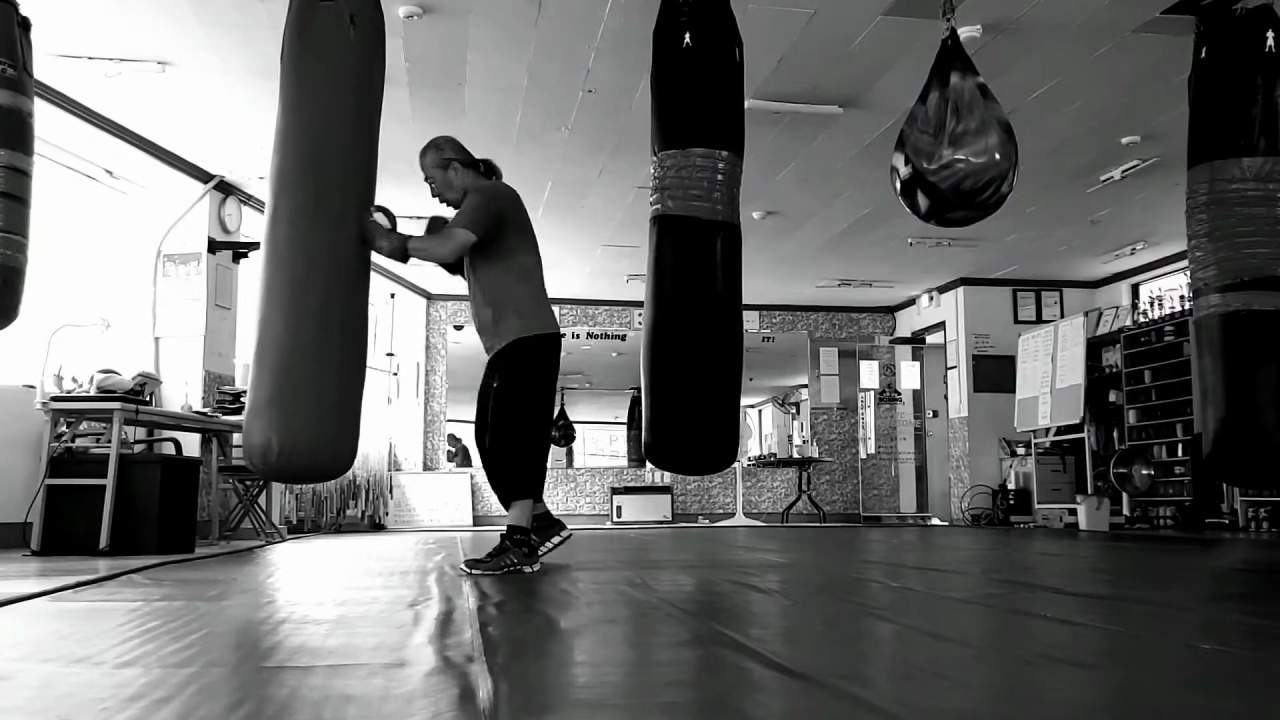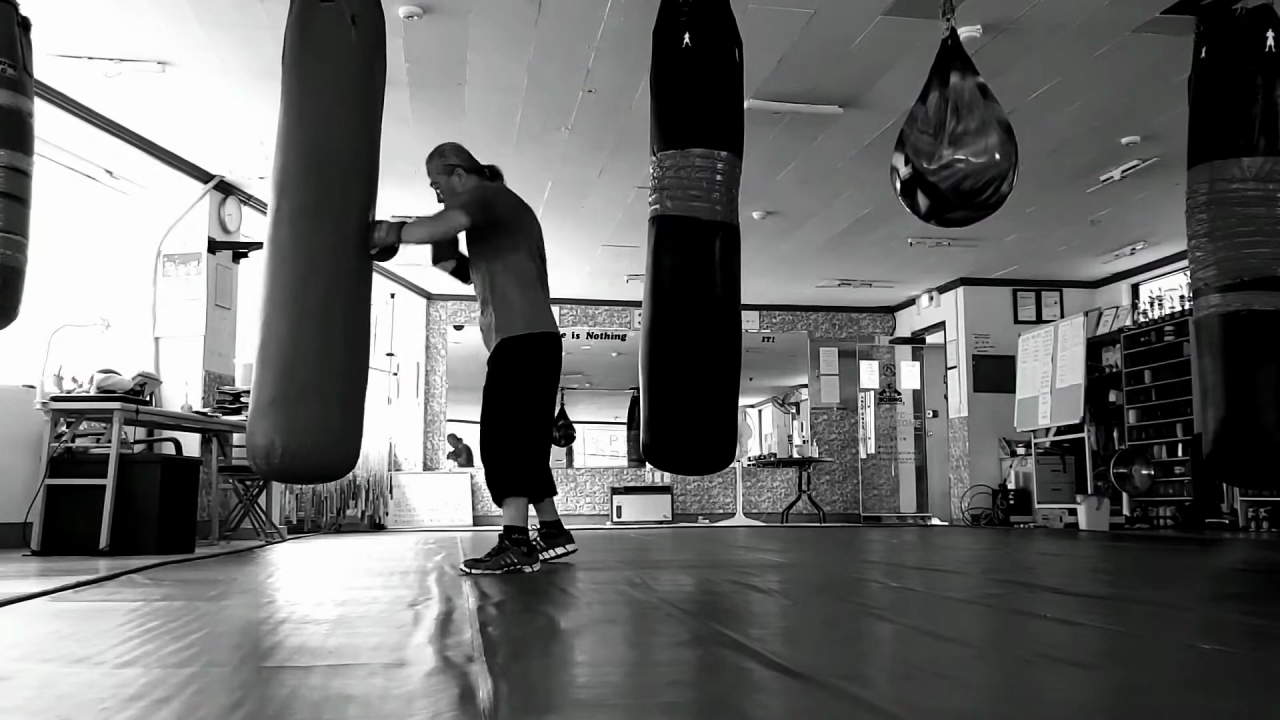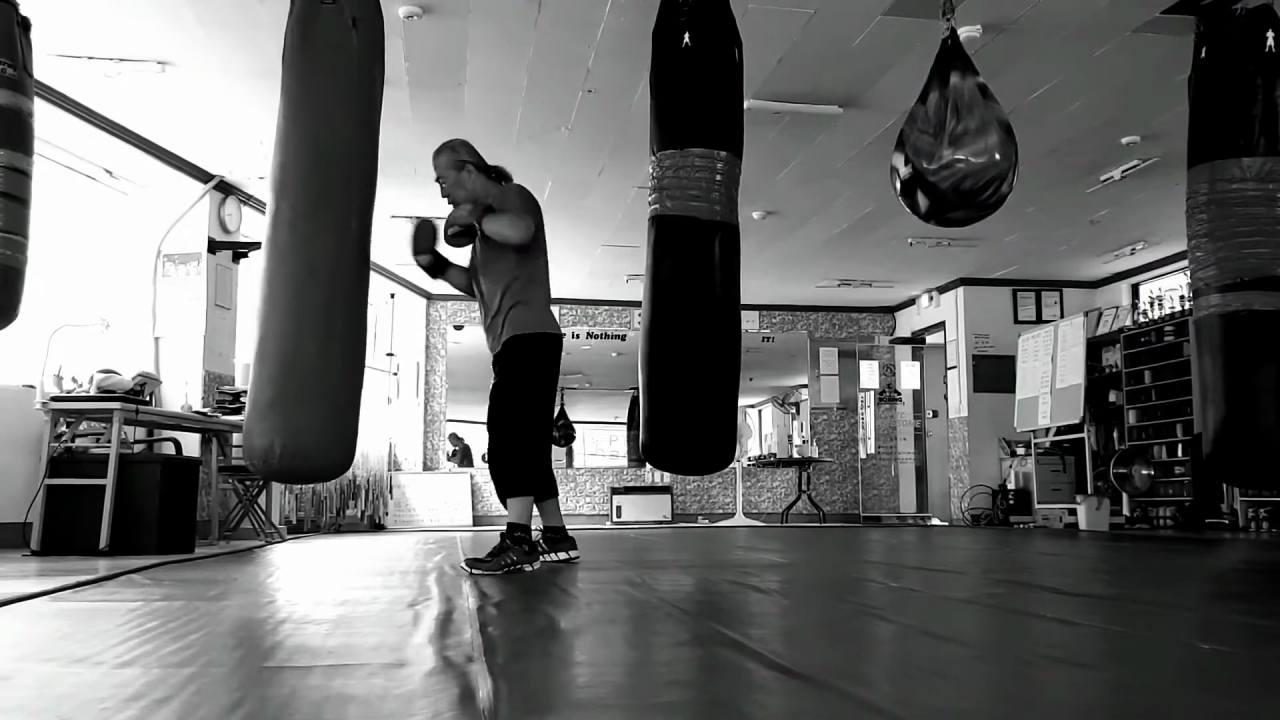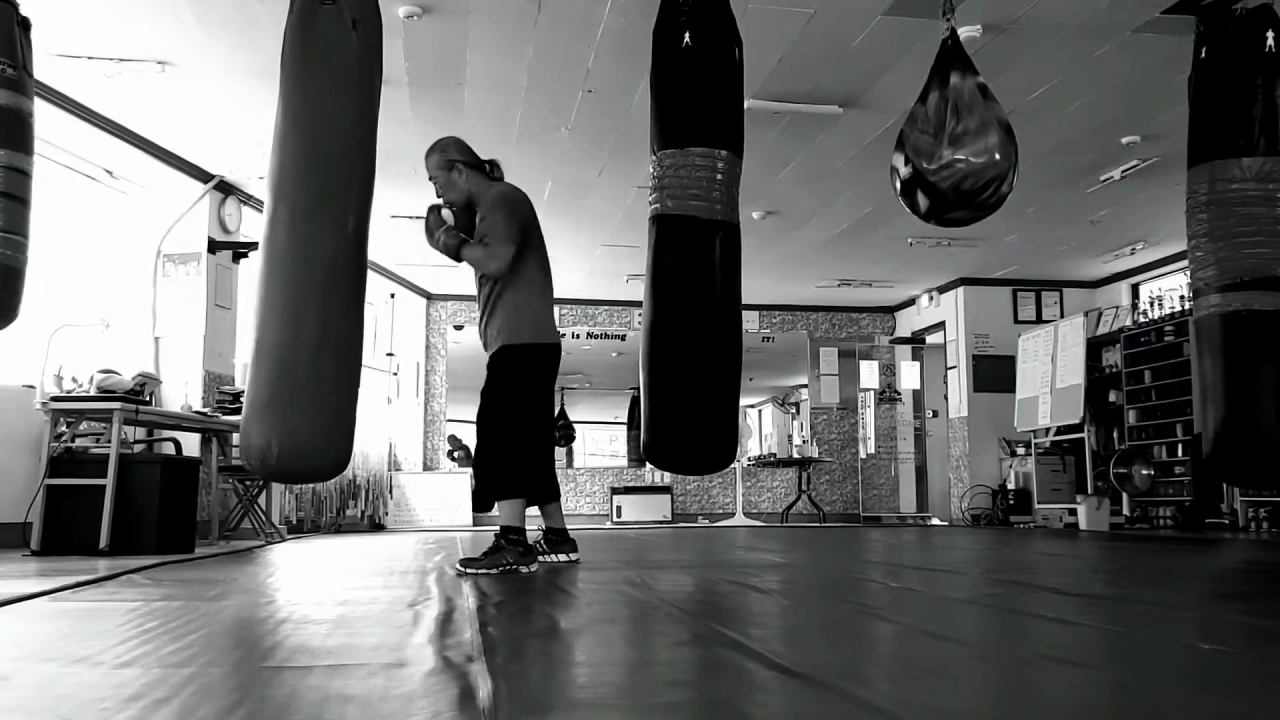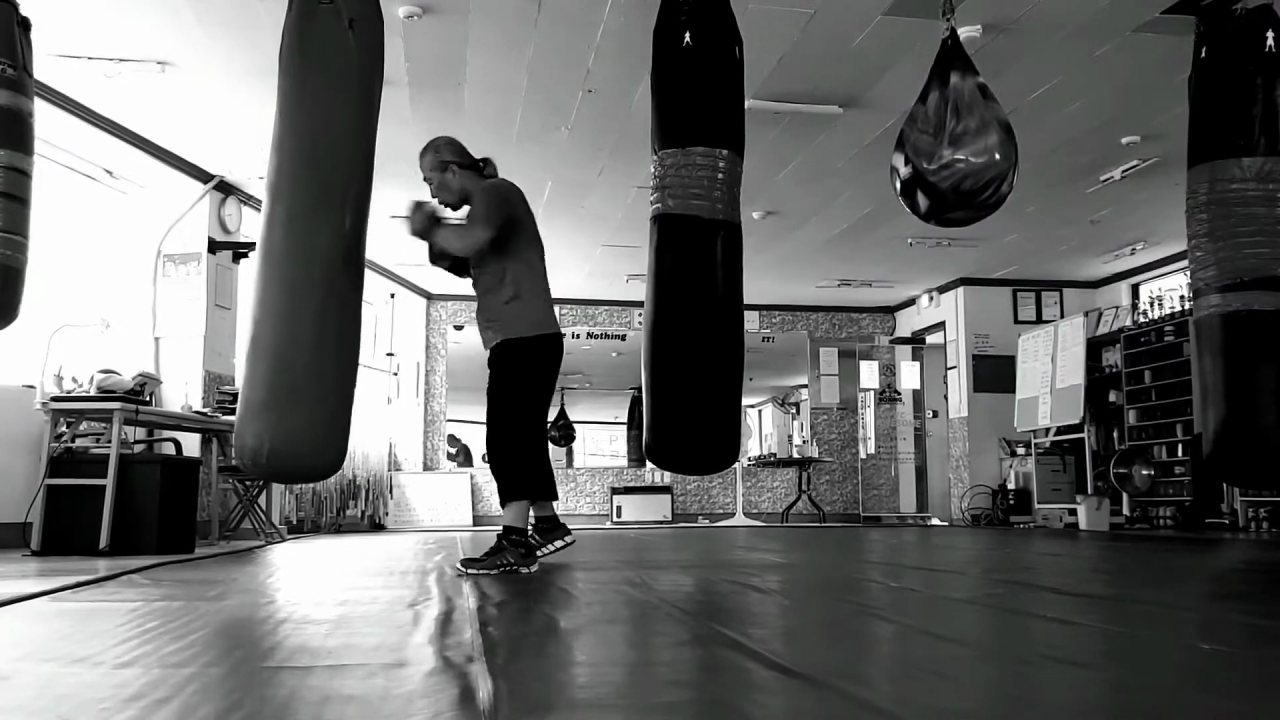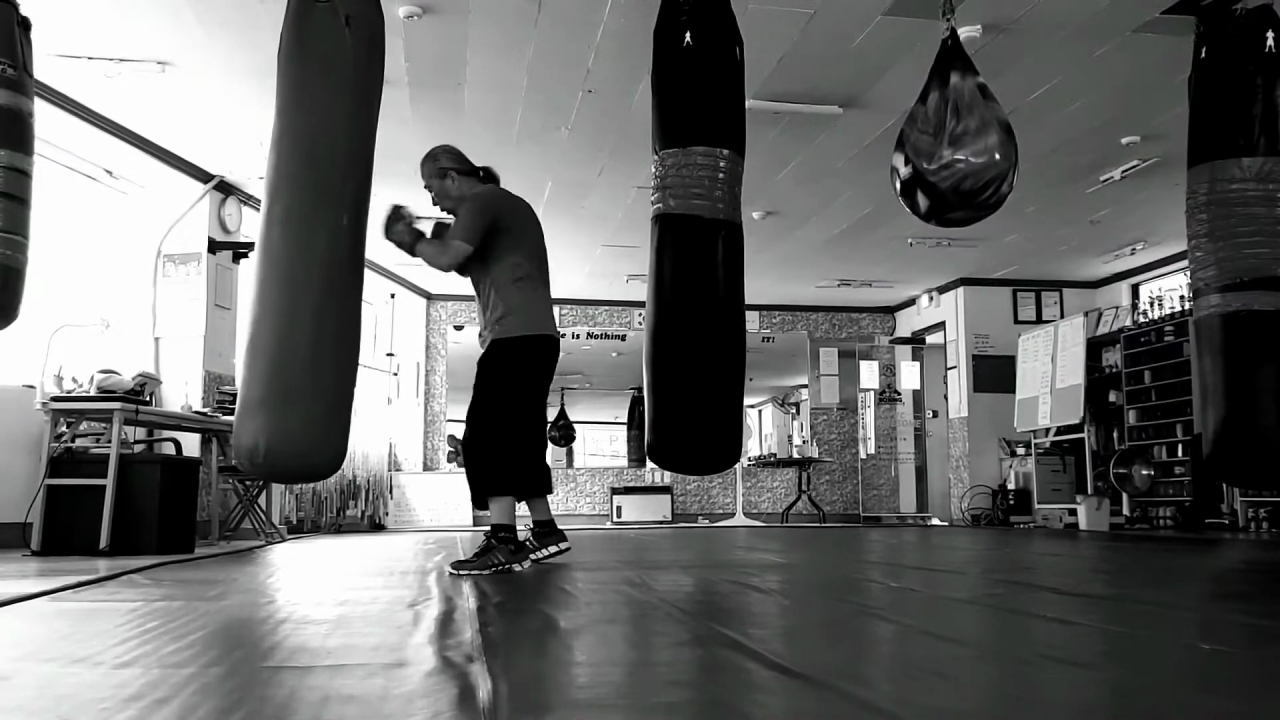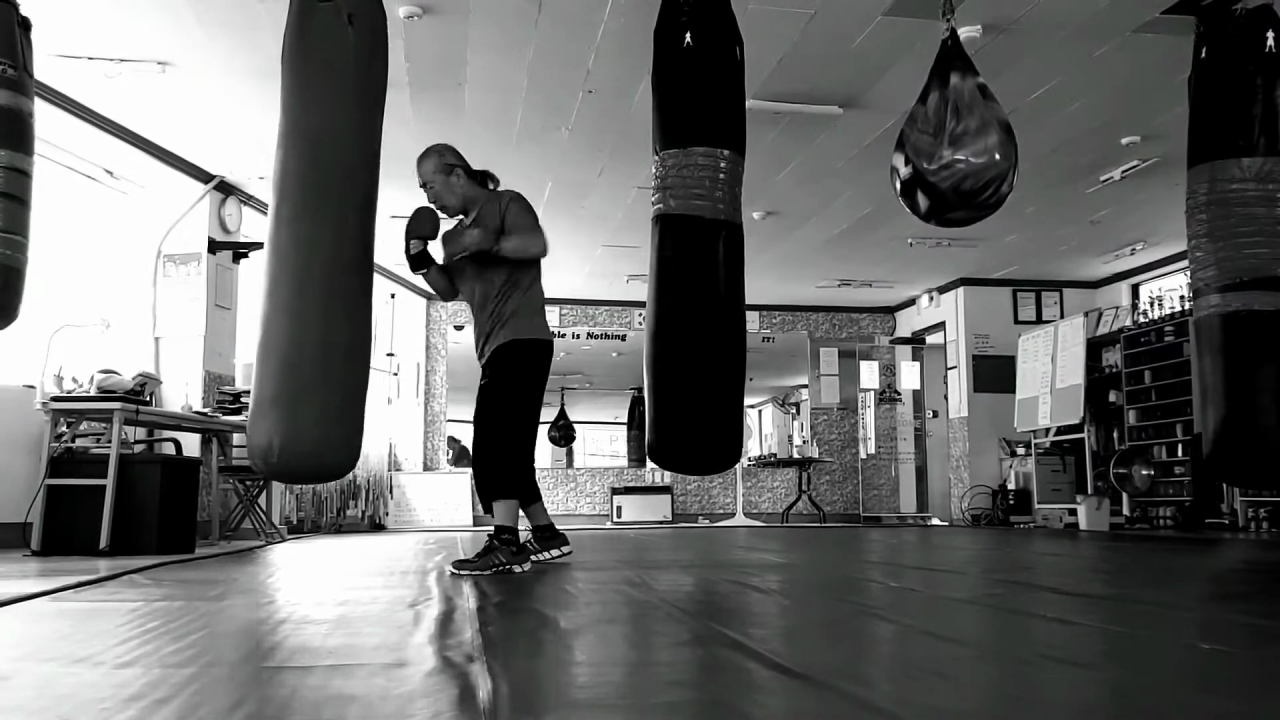
dt=0.3s
person 1, frame 1
left shoulder: (491, 195)
right shoulder: (477, 208)
left elbow: (449, 247)
right elbow: (459, 262)
left wrist: (392, 241)
right wrist: (400, 246)
left hip: (526, 338)
right hip: (510, 342)
left knee: (510, 435)
right knee: (496, 436)
left ankle: (516, 541)
right ankle: (541, 523)
person 1, frame 2
left shoulder: (485, 194)
right shoulder: (509, 206)
left elbow: (445, 227)
left wrist: (393, 231)
right wrist: (461, 265)
left hip: (521, 338)
right hip: (527, 338)
left knee: (503, 436)
right knee: (522, 439)
left ankle: (515, 542)
right ankle: (551, 533)
person 1, frame 3
left shoulder: (512, 197)
right shoulder: (488, 214)
left elbow: (517, 233)
right elbow: (475, 285)
left wrist: (473, 220)
right wrist: (431, 261)
left hip: (528, 336)
right hip: (516, 341)
left knee: (511, 432)
right knee: (527, 437)
left ankle: (518, 540)
right ankle: (555, 536)
person 1, frame 4
left shoulder: (502, 200)
right shoulder: (490, 206)
left elbow: (496, 259)
left wrist: (450, 240)
right wrist: (446, 240)
left hip: (521, 345)
right hip: (533, 344)
left knee: (498, 440)
right knee: (528, 441)
left ankle: (511, 545)
right ankle: (555, 539)
person 1, frame 5
left shoulder: (497, 192)
right shoulder: (484, 207)
left elbow: (468, 243)
left wrist: (427, 227)
right wrist: (445, 248)
left hip: (523, 337)
right hip: (530, 339)
left knee: (509, 434)
right knee: (524, 437)
left ankle: (515, 542)
right ankle: (548, 526)
person 1, frame 6
left shoulder: (480, 201)
right shoulder: (512, 205)
left elbow: (452, 257)
left wrist: (411, 240)
right wrist: (432, 243)
left hip: (515, 338)
right hip: (532, 338)
left knee: (487, 435)
right knee: (519, 441)
left ankle: (502, 542)
right ankle: (545, 531)
person 1, frame 7
left shoulder: (508, 203)
right shoulder: (464, 228)
left elbow: (537, 246)
right elbow: (448, 290)
left wrist: (485, 245)
right wrist: (420, 257)
left hip: (520, 343)
right hip: (502, 349)
left knee: (496, 438)
right knee: (507, 444)
left ankle: (505, 544)
right ankle: (546, 535)
